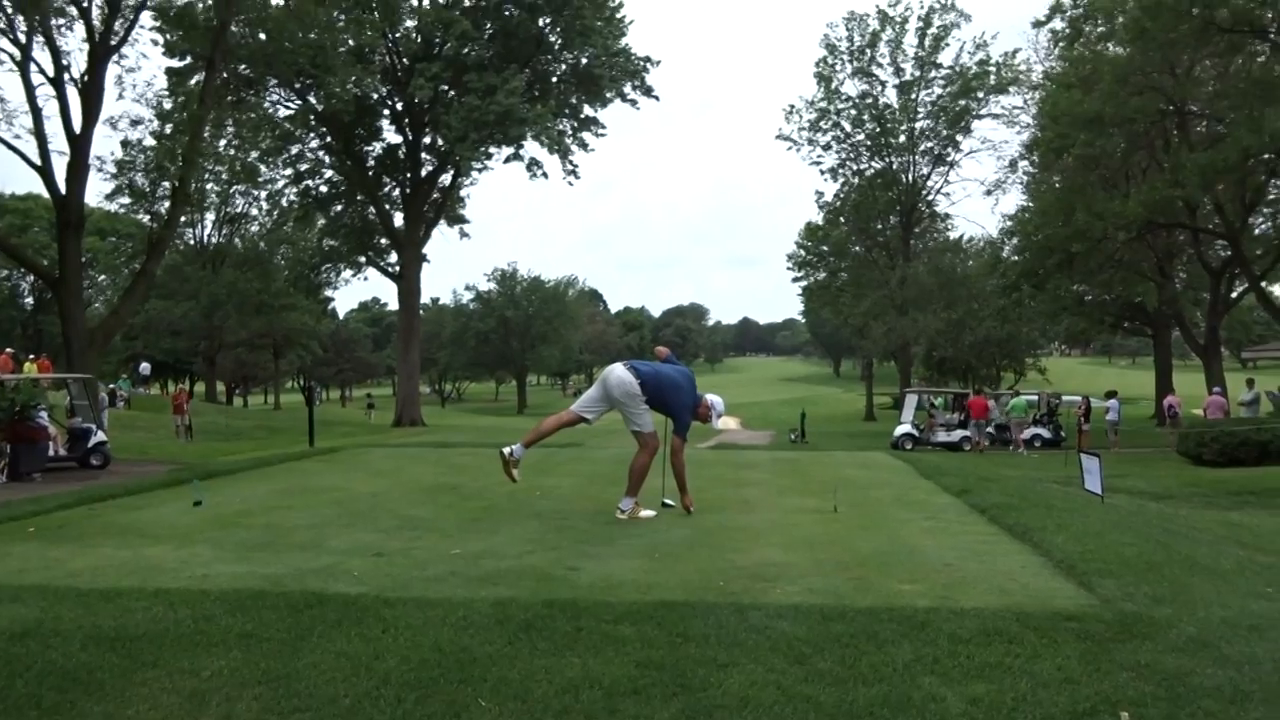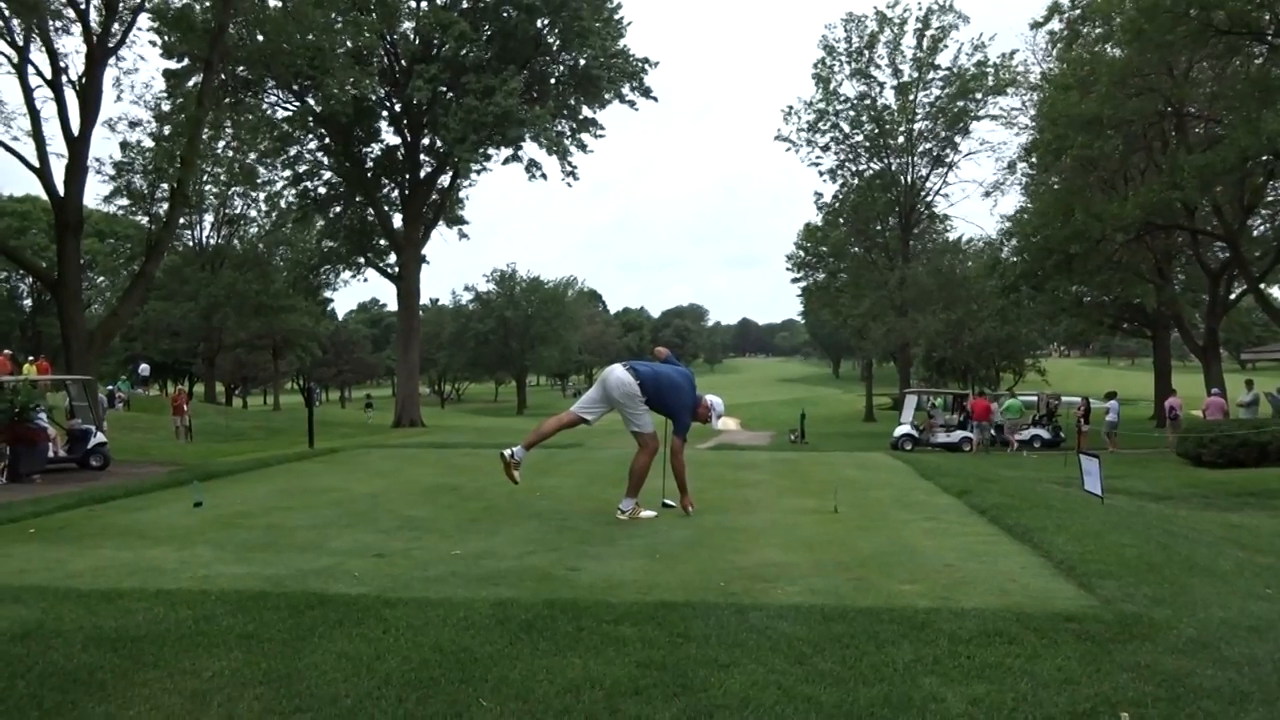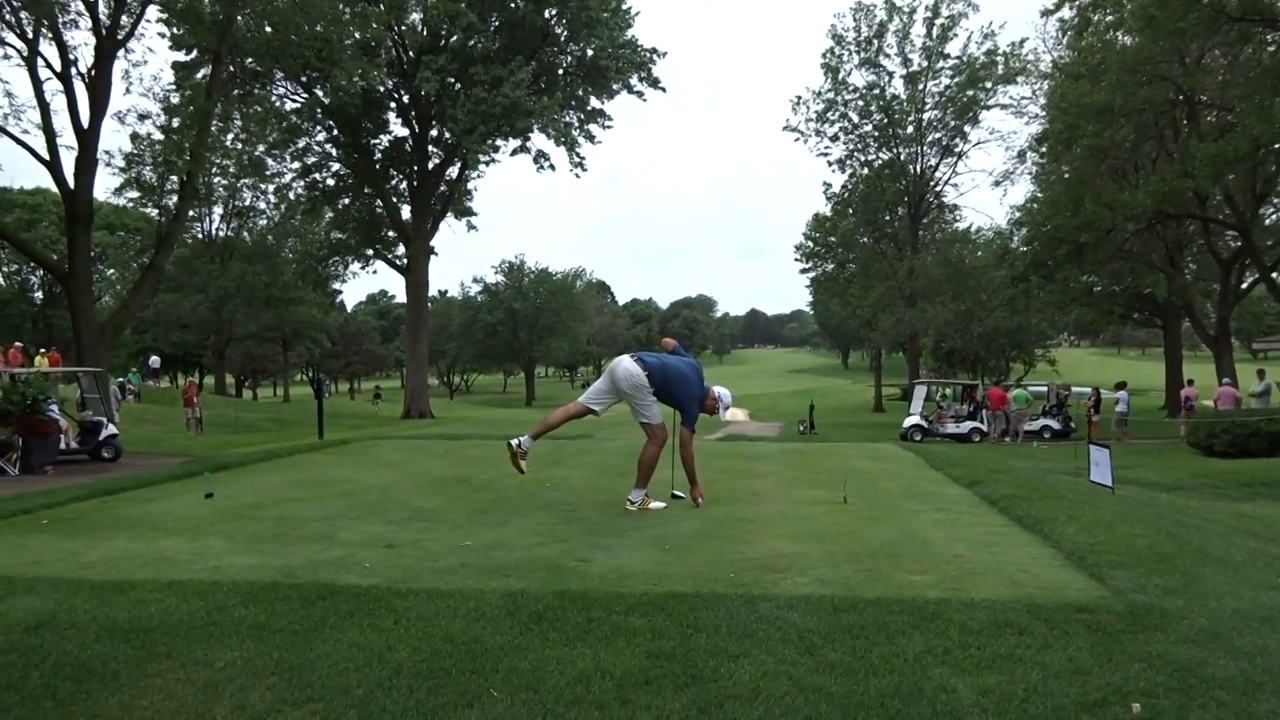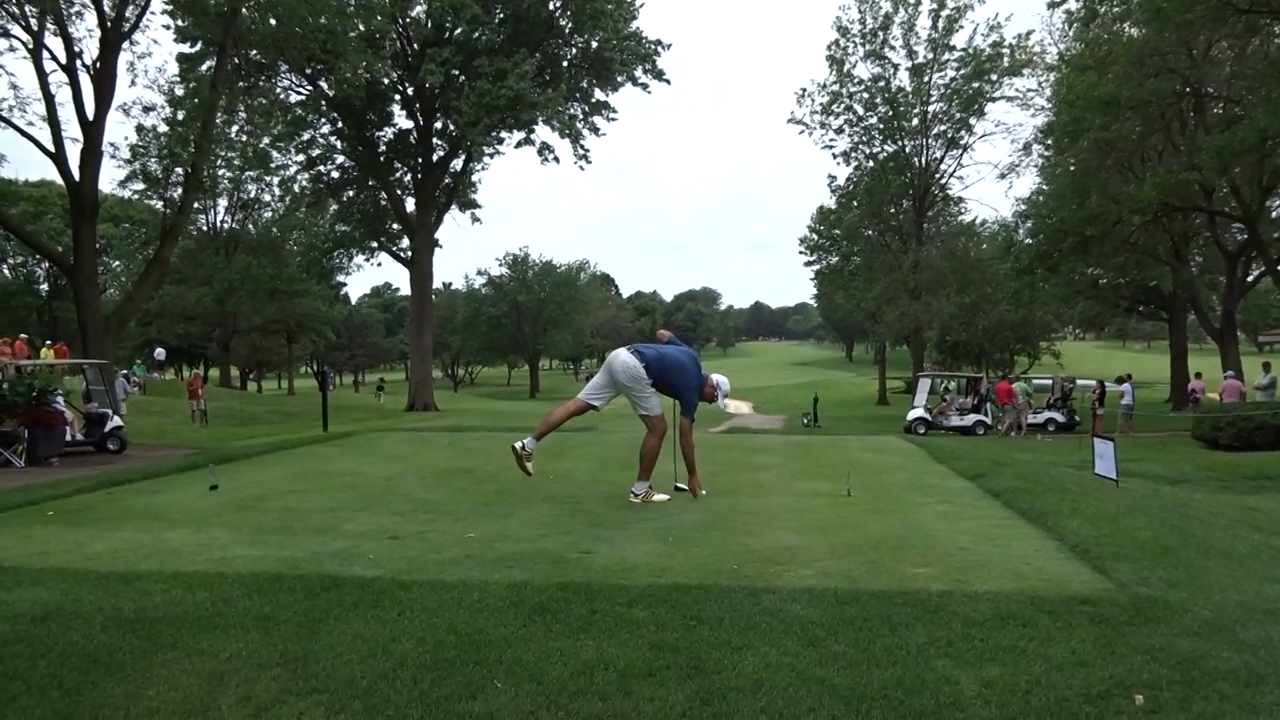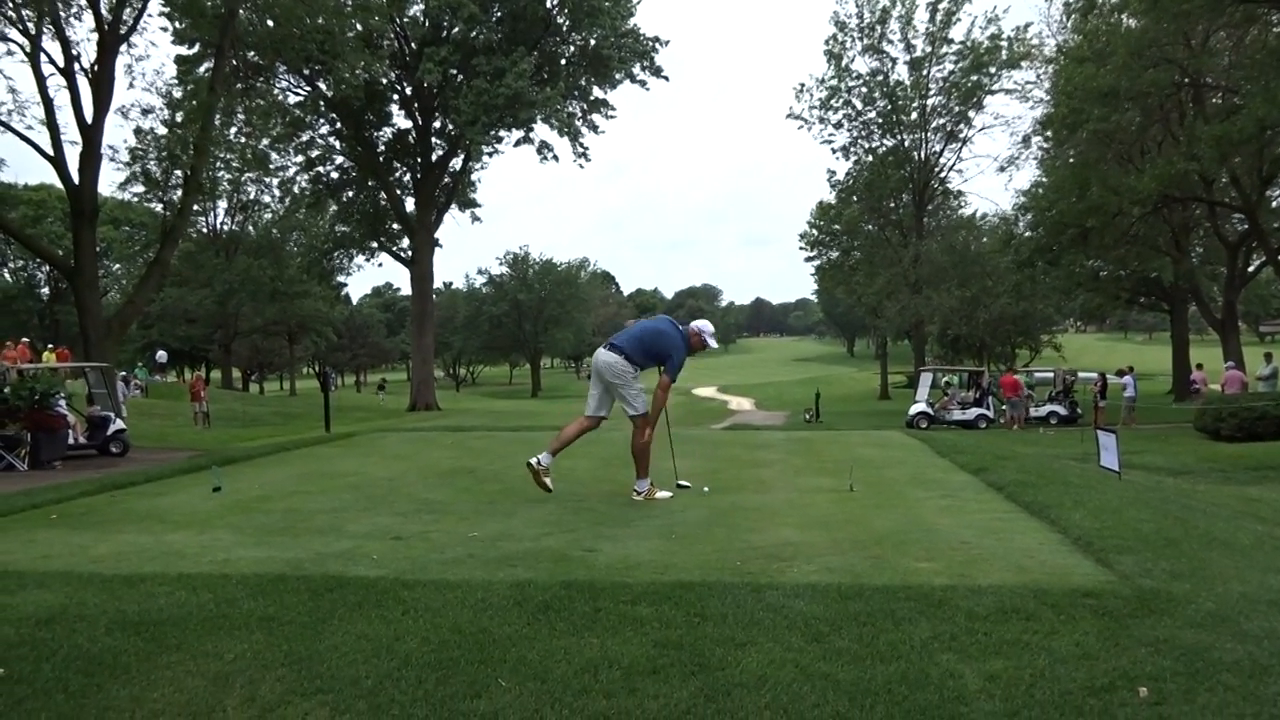
dt=0.4s
person 1, frame 1
left shoulder: (687, 376)
right shoulder: (685, 407)
left elbow: (659, 350)
right elbow: (676, 455)
right wrist: (684, 494)
left hip: (615, 372)
right hip: (628, 384)
left knee: (569, 417)
right knee: (649, 446)
left ankle: (516, 452)
right ankle: (627, 506)
person 1, frame 2
left shoulder: (687, 377)
right shoulder: (685, 408)
left elbow: (659, 350)
right elbow: (676, 456)
right wrist: (684, 495)
left hip: (614, 373)
right hip: (627, 385)
left knee: (570, 418)
right knee: (649, 446)
left ankle: (517, 453)
right ankle: (628, 507)
person 1, frame 3
left shoulder: (695, 368)
right shoulder: (693, 399)
left elbow: (666, 342)
right elbow: (685, 448)
right wrist: (694, 486)
left hip: (622, 364)
right hip: (635, 376)
left knee: (577, 408)
right knee: (658, 437)
left ankle: (524, 443)
right ankle: (637, 497)
person 1, frame 4
left shoulder: (692, 358)
right shoulder: (691, 387)
left elbow: (662, 333)
right elbow: (686, 437)
right wrist: (693, 476)
left hip: (619, 357)
right hip: (633, 368)
left knee: (577, 405)
right knee: (658, 428)
left ankle: (527, 445)
right ankle: (640, 490)
person 1, frame 5
left shoulder: (667, 322)
right shoulder: (677, 348)
left elbow: (629, 324)
right elbow: (662, 390)
right wrist: (650, 427)
left hip: (602, 356)
right hip: (619, 364)
left knee: (590, 420)
right knee: (642, 423)
left ankle: (543, 461)
right ankle: (642, 487)
